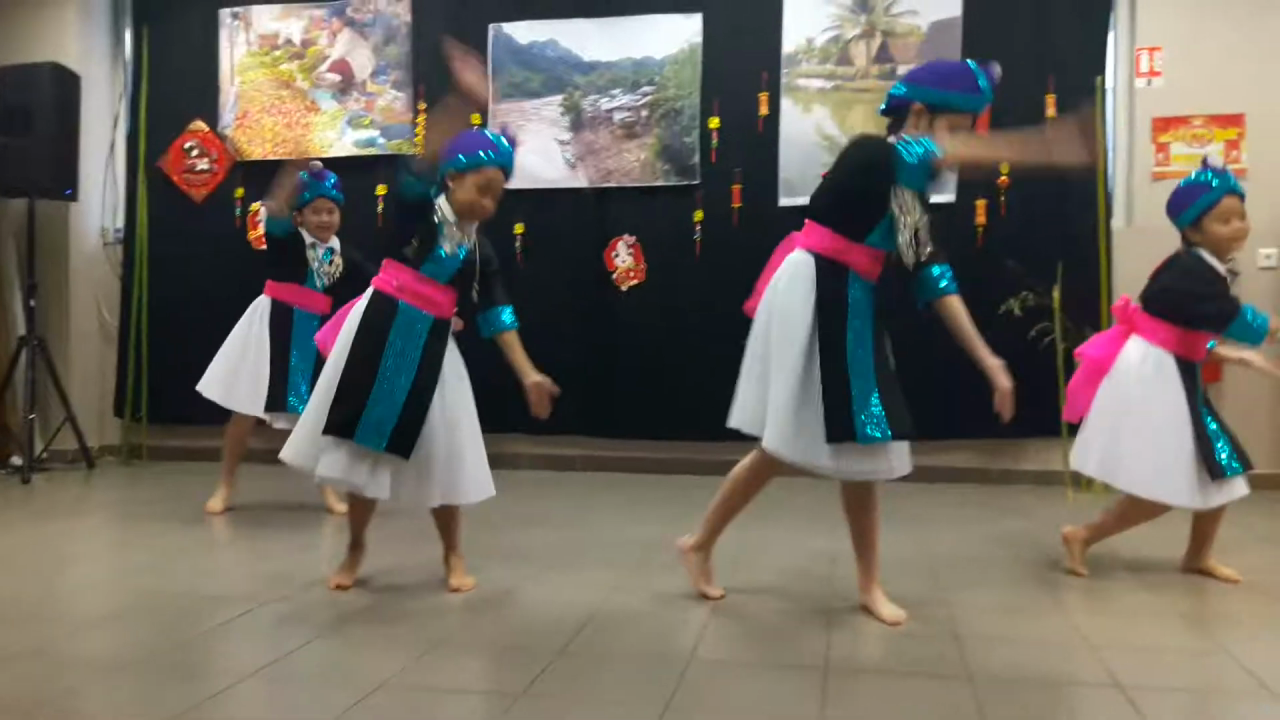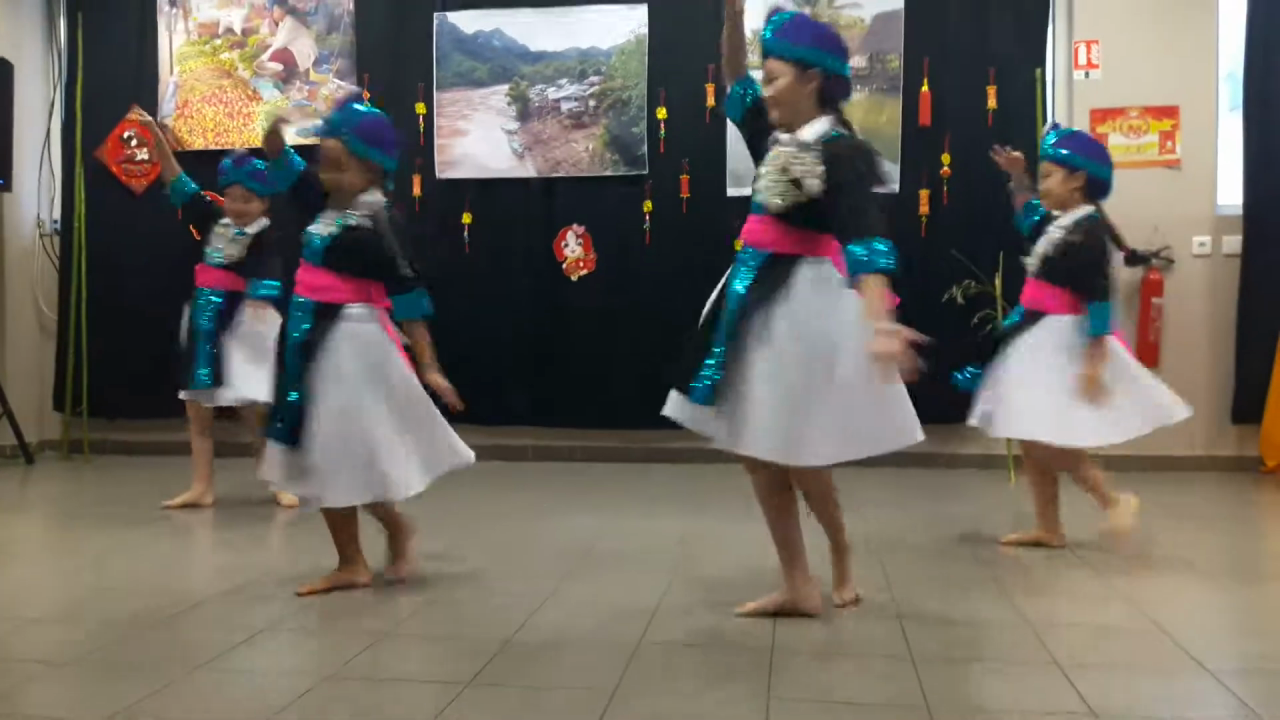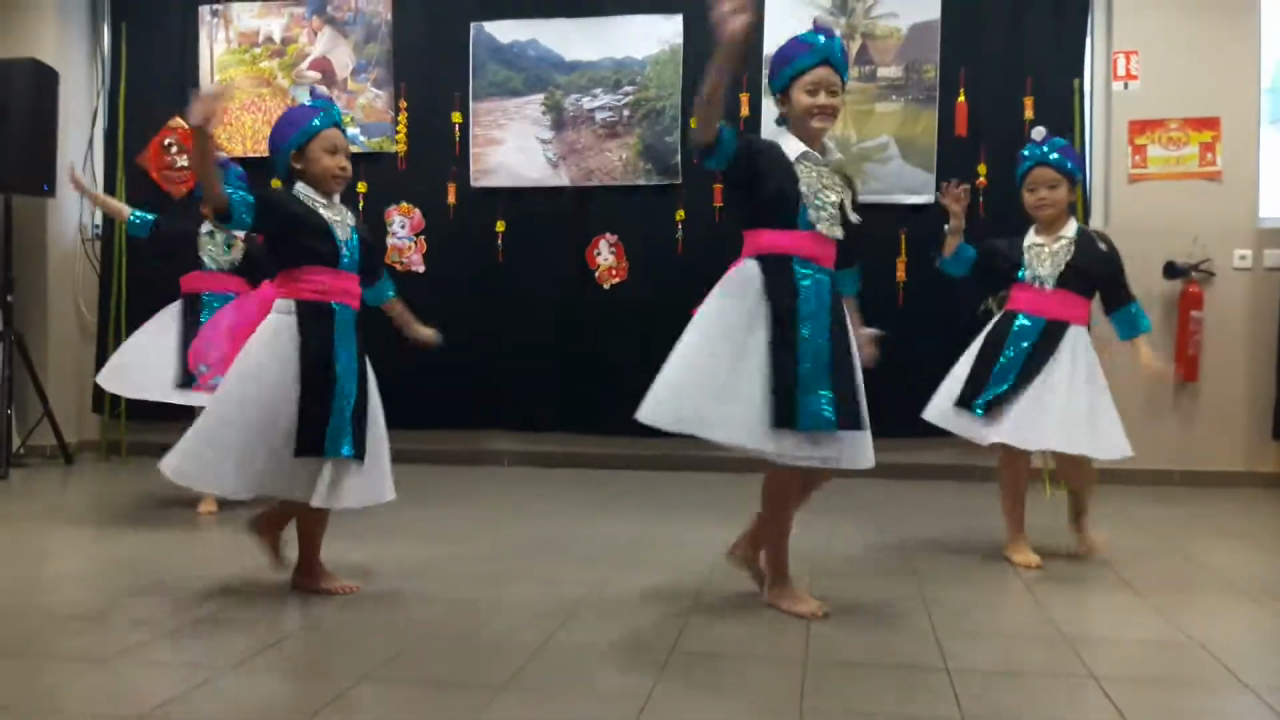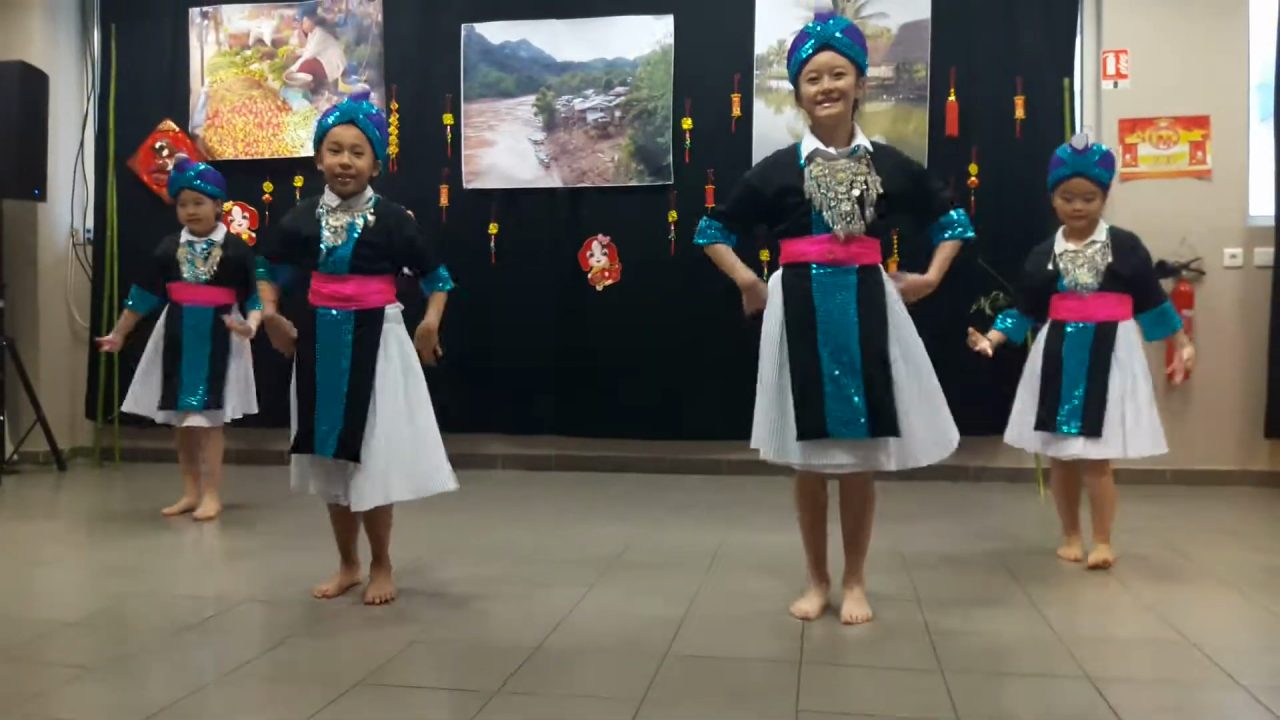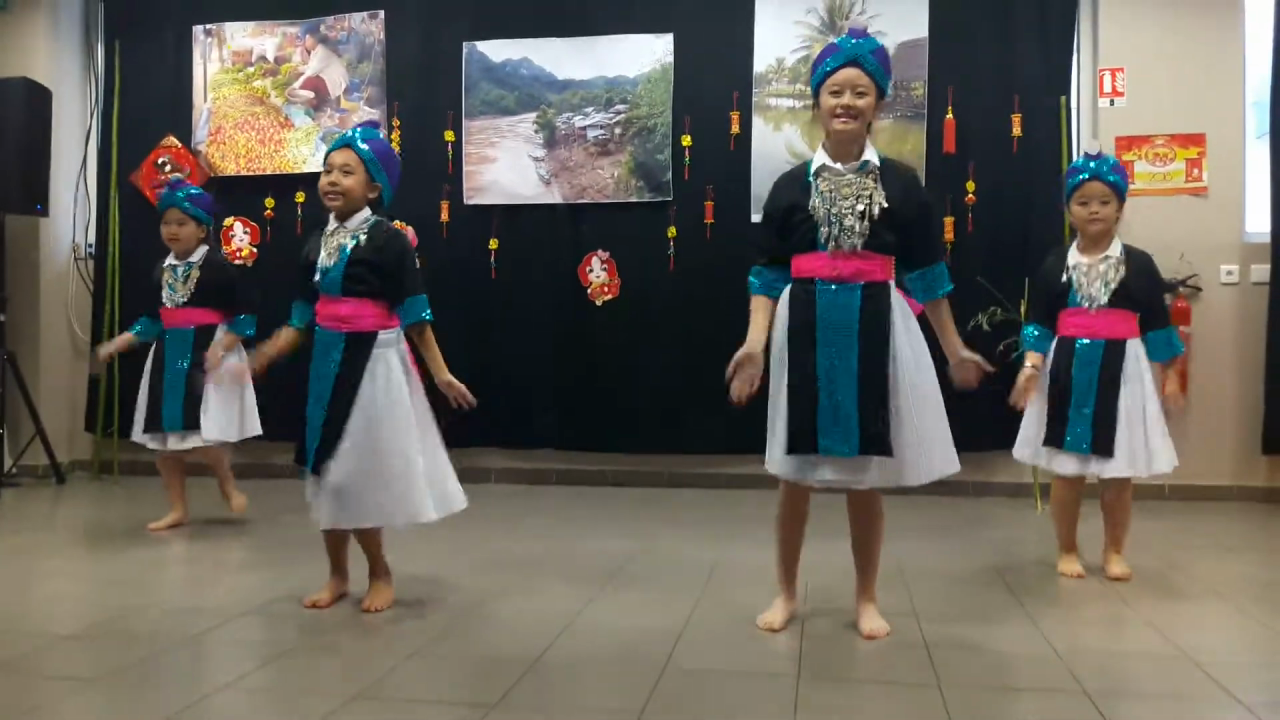
dt=1s
person 1, frame 1
left shoulder: (910, 196)
right shoulder: (869, 156)
left elbow: (933, 280)
right elbow: (928, 155)
left wrist: (986, 359)
right wrist: (1039, 145)
left hip: (851, 311)
right hip: (810, 300)
left knee: (860, 448)
right knee: (785, 444)
left ankle: (870, 585)
right ankle: (700, 542)
person 1, frame 2
left shoulder: (848, 151)
right shoulder: (776, 139)
left elbow: (866, 243)
right elbow: (738, 78)
left wrist: (881, 323)
left hip: (802, 297)
right hip: (756, 290)
left knee: (790, 451)
right knee: (755, 447)
left ankle: (841, 566)
right ankle: (798, 585)
person 1, frame 3
left shoulder: (836, 180)
right shoulder: (759, 156)
right elbow: (706, 132)
left wrist: (853, 329)
right wrist: (728, 51)
left hip: (817, 314)
right hip: (764, 301)
left knee: (824, 454)
right knee: (788, 451)
left ankle: (751, 543)
right ankle: (776, 576)
person 1, frame 4
left shoulder: (891, 164)
right shoulder: (778, 169)
left elbow: (951, 219)
right elbow: (713, 228)
left wrist: (931, 276)
right wrist: (745, 281)
left hip: (869, 310)
right hip: (800, 310)
left knee: (865, 454)
right knee: (810, 455)
left ankle: (854, 581)
right ankle: (817, 580)
person 1, frame 5
left shoulder: (900, 181)
right shoulder: (792, 186)
left elbow: (925, 271)
right elbow: (765, 274)
left wrist: (953, 347)
right wrist: (755, 343)
left hip: (877, 325)
right hip: (808, 327)
left knee: (868, 471)
right knee: (797, 469)
left ankle: (866, 598)
right ankle: (787, 590)
person 2, frame 1
left shoulder: (481, 252)
right shoulder: (419, 214)
left elbow: (495, 314)
left wrist: (527, 373)
left hip: (431, 347)
right hip: (380, 332)
left knee: (441, 452)
right knee: (365, 444)
left ankle: (453, 558)
right ankle: (355, 550)
person 2, frame 2
left shoulder: (375, 225)
right shoulder: (331, 204)
left elbow: (408, 296)
right elbow: (292, 161)
left wrist: (432, 370)
right wrist: (276, 132)
left hip: (350, 336)
right hip: (311, 332)
left knee: (350, 449)
right knee: (317, 451)
left ankle: (397, 530)
right ankle: (351, 563)
person 2, frame 3
left shoulder: (350, 221)
right shoulder: (284, 208)
left elbow: (374, 282)
right elbow: (219, 201)
left wrist: (411, 327)
right wrist: (202, 138)
left hip: (341, 339)
right hip: (296, 333)
left knee: (333, 446)
right knee: (311, 447)
left ankle: (273, 520)
right ankle: (308, 565)
person 2, frame 4
left shoulder: (392, 219)
right shoulder: (301, 219)
left elbow: (434, 275)
right elbow: (269, 270)
left wrist: (431, 324)
right wrist: (270, 316)
left hip: (376, 340)
right hip: (320, 341)
left knee: (376, 456)
right knee: (331, 456)
left ankle: (381, 563)
right ankle: (348, 564)
person 2, frame 5
left shoulder: (388, 242)
right shoulder: (316, 246)
left elbow: (413, 314)
right elbow: (304, 316)
left wrist: (439, 372)
right wrist: (263, 355)
left hip: (373, 363)
right hip: (328, 364)
left knee: (365, 476)
right knee: (328, 475)
left ankle: (379, 573)
right ankle: (338, 575)
person 3, frame 1
left shoulder: (1200, 271)
right shoulder: (1196, 272)
right elbow: (1231, 320)
left wrist: (1226, 354)
left hip: (1170, 375)
right hip: (1151, 376)
left knee: (1220, 471)
right knee: (1163, 487)
left ankle: (1199, 554)
right ankle: (1082, 535)
person 3, frame 2
left shoulder: (1085, 235)
right shoulder: (1057, 225)
left elbow: (1096, 301)
right elbow: (1030, 218)
left wrist: (1096, 361)
right wrist: (1018, 179)
left hip: (1067, 340)
right hip: (1041, 337)
left knee: (1044, 436)
right knee: (1032, 437)
left ankle: (1114, 499)
right ankle: (1047, 524)
person 3, frame 3
left shoulder: (1095, 247)
right shoulder: (1012, 246)
left elbow: (1120, 302)
right elbow: (961, 266)
left wrist: (1142, 348)
right wrist: (956, 222)
left hip: (1061, 352)
right hip: (1008, 346)
left knee: (1072, 452)
right knee: (1012, 449)
left ankle: (1081, 522)
right ankle: (1015, 538)
person 3, frame 4
left shoulder: (1126, 246)
right shoulder: (1043, 256)
left elbow: (1151, 302)
right elbow: (1026, 312)
left wrist: (1180, 345)
right wrist: (992, 338)
left hip: (1111, 354)
right hip: (1059, 355)
left knee: (1097, 456)
right knee: (1062, 454)
left ankle: (1102, 540)
right ankle: (1071, 536)
person 3, frame 5
left shoulder: (1139, 264)
right shoulder: (1055, 266)
left elbow: (1158, 326)
right elbow: (1038, 324)
left wrist: (1167, 376)
right wrist: (1031, 367)
left hip: (1121, 371)
right hip: (1069, 374)
left knee: (1119, 474)
right knee: (1068, 471)
left ankle: (1113, 552)
right ankle: (1067, 549)
person 4, frame 1
left shoulder: (342, 257)
right shoulder: (287, 240)
left elbow: (356, 298)
right elbow: (275, 216)
right wrist: (288, 182)
left hip: (313, 334)
right hip: (273, 327)
right knee: (246, 411)
left ankle: (329, 489)
right ankle: (225, 486)
person 4, frame 2
left shoulder: (267, 238)
right shoulder: (213, 224)
left elbow: (265, 283)
right elbow: (180, 187)
left wrist: (260, 326)
right wrist: (160, 146)
left hip: (241, 319)
right hip: (207, 316)
left knee: (253, 406)
right knee: (198, 405)
right ankle: (201, 487)
person 4, frame 3
left shoulder: (249, 249)
right shoulder: (187, 233)
right elbow: (138, 221)
right wrist: (91, 194)
right hip: (190, 325)
right knee: (200, 410)
right ankle: (206, 490)
person 4, frame 4
left shoulder: (236, 249)
right shoulder: (168, 248)
left elbow: (255, 296)
right elbow: (144, 293)
left wrist: (250, 324)
right wrist: (118, 334)
left hip: (218, 337)
right hip: (177, 334)
left knee: (209, 419)
right knee: (181, 419)
left ankle: (212, 495)
right ankle: (192, 492)
person 4, frame 5
left shoulder: (217, 268)
right shoulder: (162, 272)
left elbow: (244, 317)
right elbow: (152, 322)
left wrist: (220, 350)
right wrist: (115, 345)
left hip: (208, 359)
right hip: (169, 360)
left knee: (205, 440)
right knee: (166, 440)
left ankle: (228, 483)
right ankle: (178, 508)
